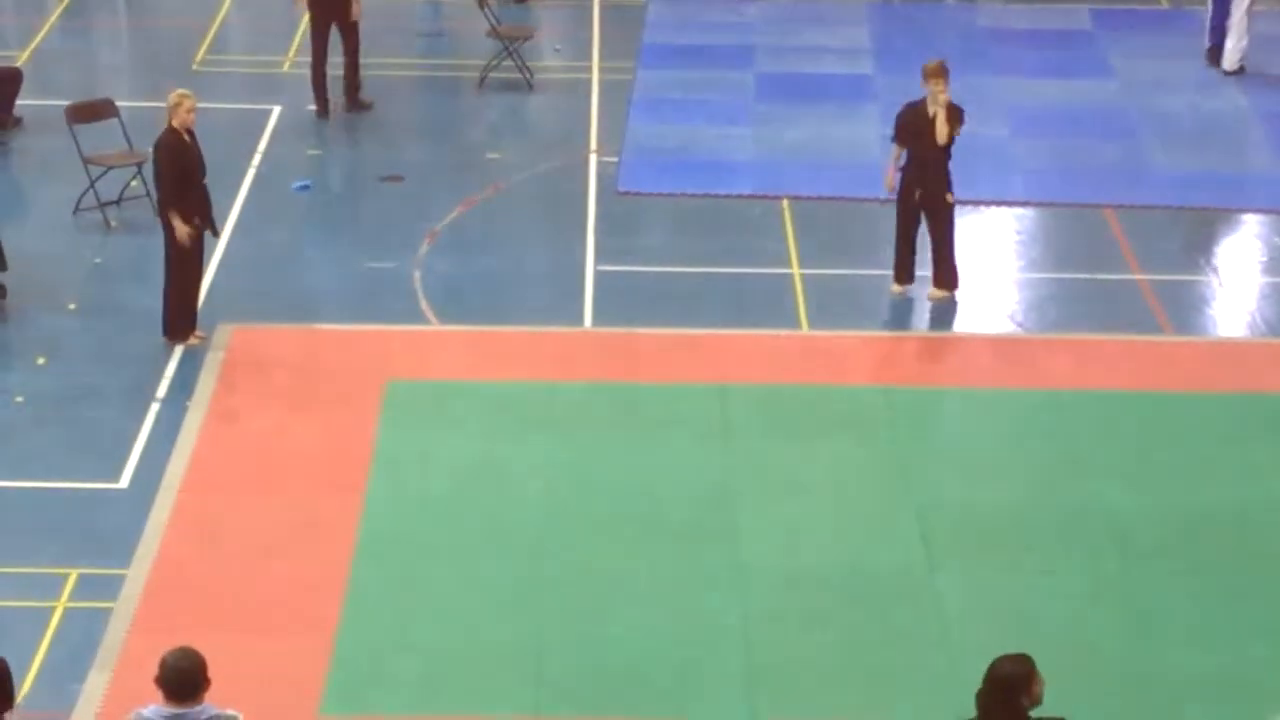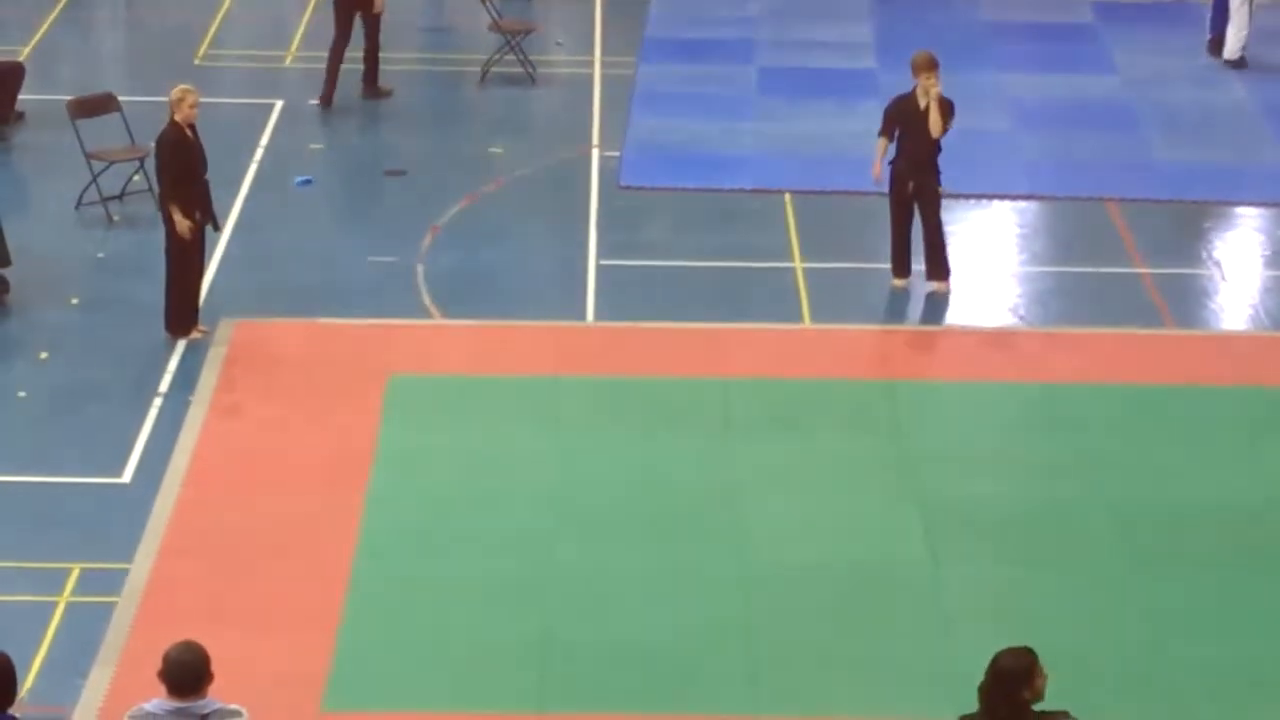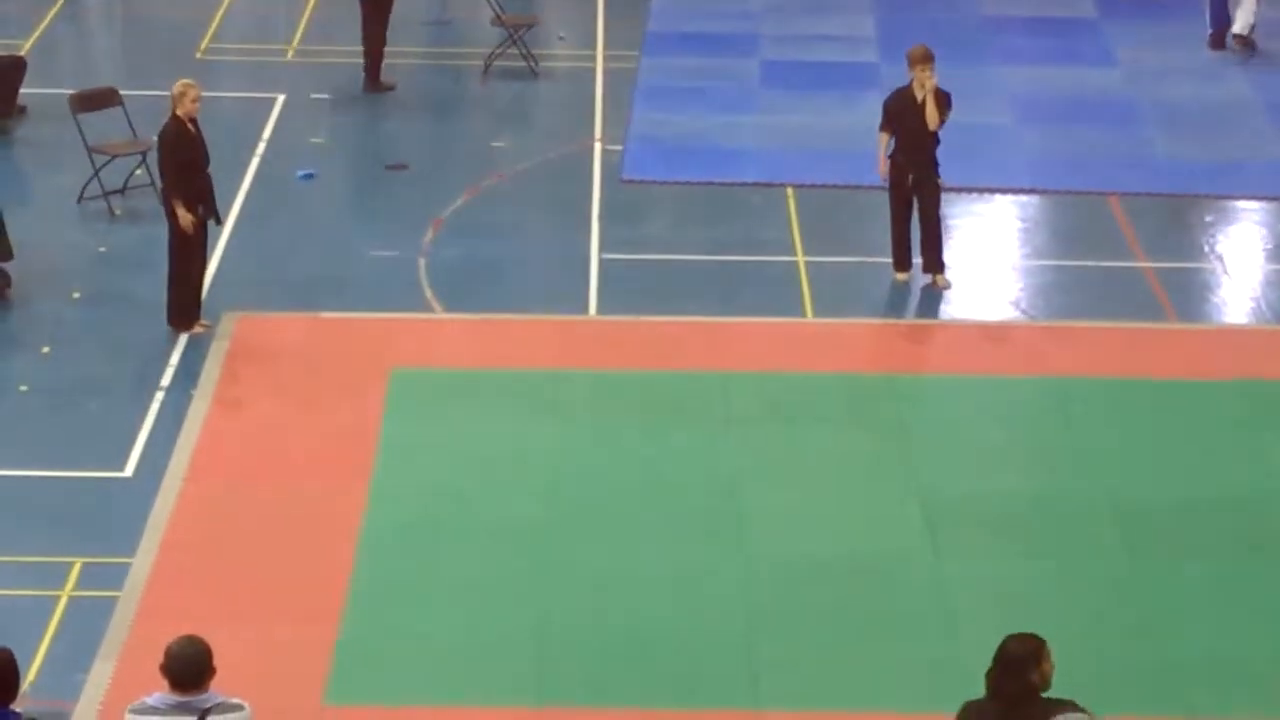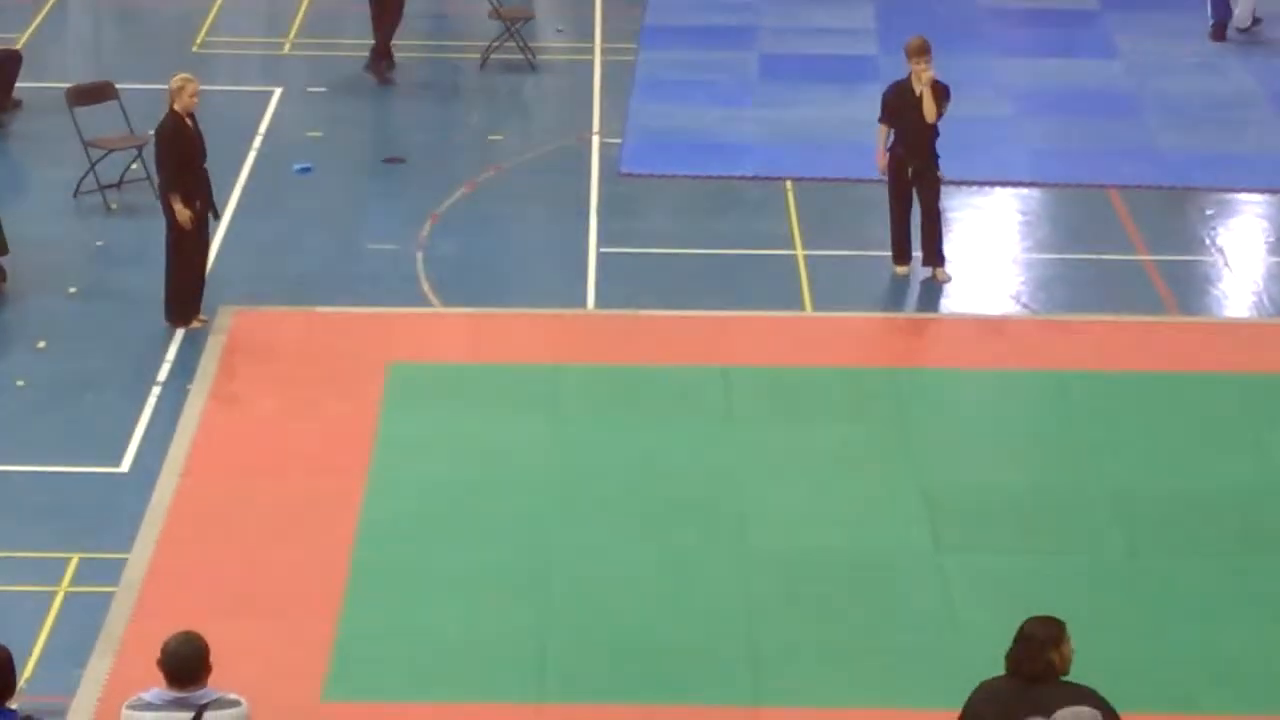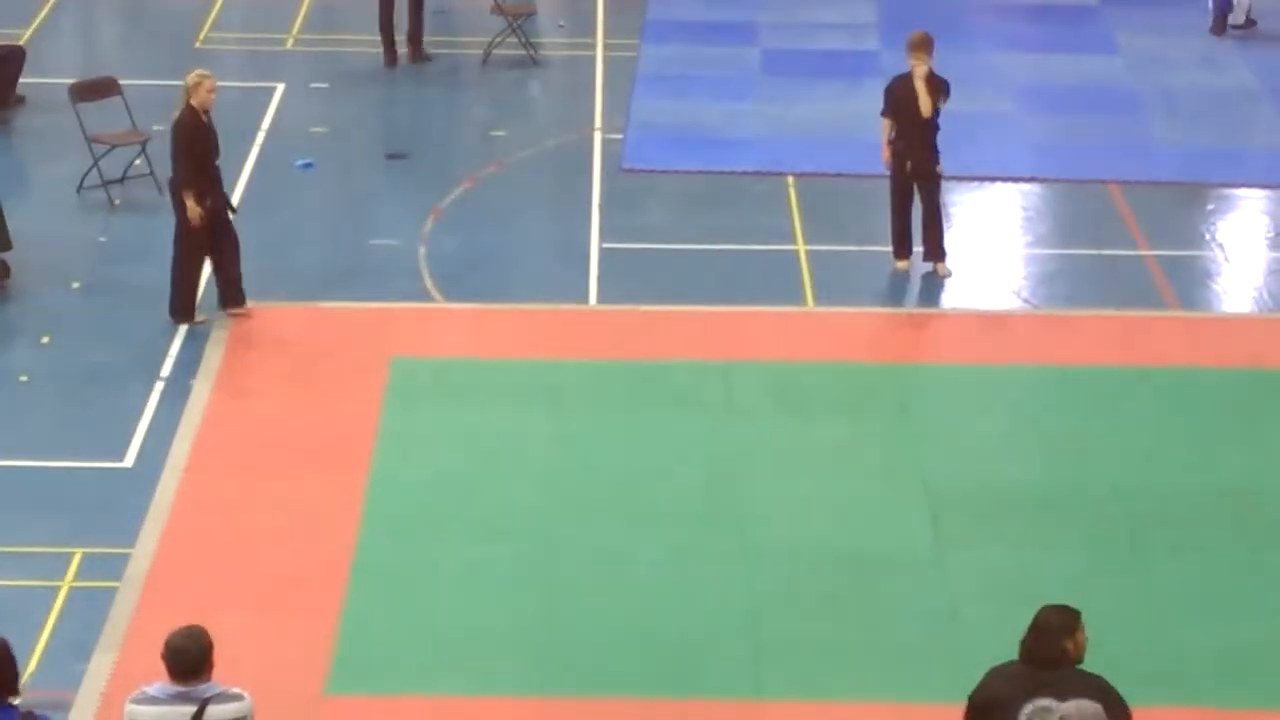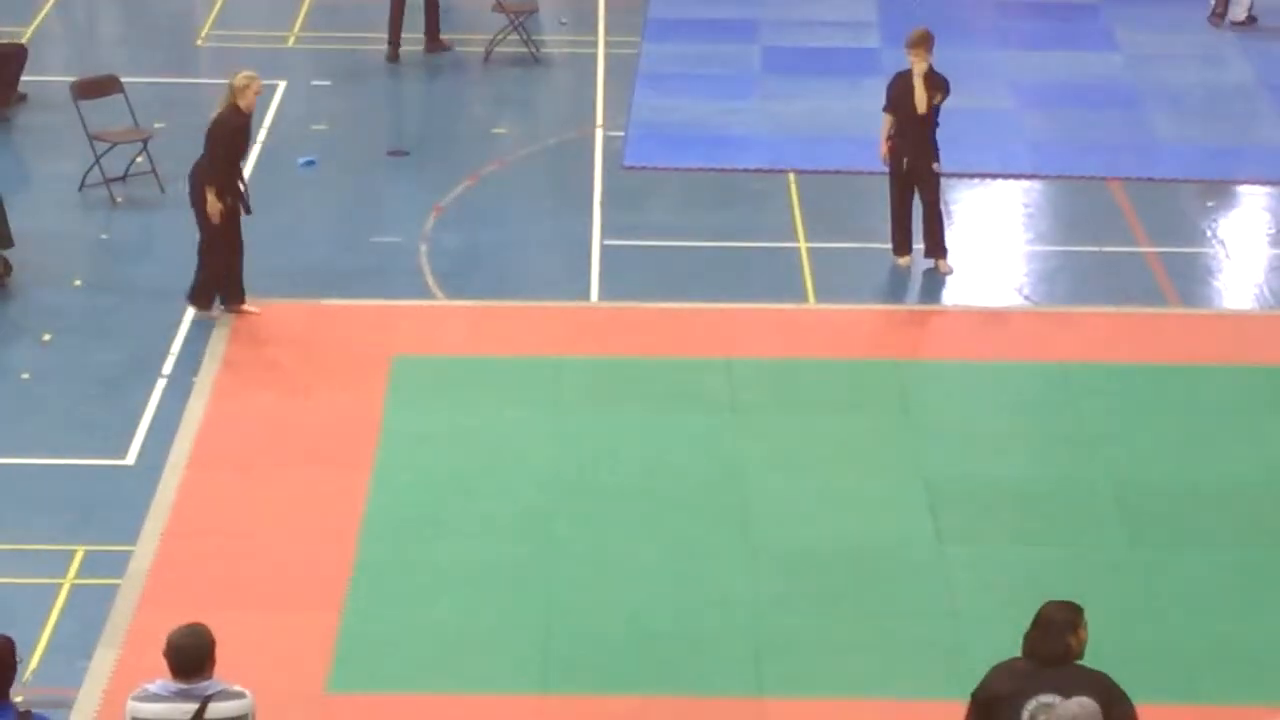
dt=0.3s
person 1, frame 1
left shoulder: (189, 136)
right shoulder: (166, 144)
right elbow: (164, 188)
left wrist: (202, 213)
right wrist: (176, 222)
left hip: (193, 212)
right hip: (178, 216)
left knee: (193, 272)
right knee: (180, 272)
left ankle: (188, 326)
right ankle: (177, 331)
person 1, frame 2
left shoulder: (190, 131)
right shoulder: (168, 138)
right elbow: (166, 182)
left wrist: (203, 208)
right wrist: (177, 216)
left hip: (194, 208)
right hip: (179, 210)
left knee: (195, 266)
right knee: (181, 267)
left ankle: (190, 321)
right ankle: (179, 326)
person 1, frame 3
left shoulder: (192, 125)
right shoulder: (170, 133)
right elbow: (169, 177)
left wrist: (205, 203)
right wrist: (180, 211)
left hip: (197, 202)
right hip: (182, 206)
left knee: (197, 260)
right knee: (183, 262)
left ankle: (193, 315)
right ankle: (181, 320)
person 1, frame 4
left shoulder: (190, 120)
right shoulder: (168, 128)
right elbow: (166, 171)
left wrist: (204, 197)
right wrist: (177, 206)
left hip: (196, 196)
right hip: (180, 200)
left knee: (199, 253)
right knee: (182, 256)
left ankle: (191, 310)
right ankle: (179, 316)
person 1, frame 5
left shoulder: (204, 117)
right shoulder: (185, 124)
right elbow: (181, 166)
left wrist: (214, 192)
right wrist: (189, 202)
left hip: (209, 191)
right hip: (191, 195)
left knee: (226, 244)
right knee: (190, 253)
left ankle: (232, 301)
right ankle: (182, 312)
person 1, frame 6
left shoulder: (242, 116)
right shoulder: (227, 121)
right elbow: (212, 160)
left wrist: (236, 187)
right wrist: (211, 198)
left hip: (226, 185)
right hip: (210, 188)
left knee: (233, 243)
right knee: (215, 243)
left ankle: (233, 299)
right ankle: (201, 299)
person 2, frame 1
left shoulder: (954, 113)
right shoulder: (911, 110)
left elbow: (942, 140)
right elbow: (899, 142)
left wrist: (942, 109)
right wrist: (892, 170)
left hip: (938, 179)
right hip: (912, 176)
left knee: (942, 232)
right knee: (905, 230)
left ankle: (945, 284)
right ankle: (901, 279)
person 2, frame 2
left shoulder: (944, 105)
right shoulder: (900, 104)
left elbow: (936, 132)
right elbow: (886, 134)
left wrist: (934, 102)
right wrist: (878, 162)
left hip: (928, 172)
right hip: (902, 170)
left knee: (933, 223)
right knee: (900, 224)
left ankle: (940, 276)
right ankle: (900, 272)
person 2, frame 3
left shoulder: (942, 97)
right shoulder: (897, 98)
left elbow: (933, 125)
right elbow: (886, 131)
left wrist: (930, 94)
right wrist: (883, 160)
left hip: (927, 165)
right hip: (901, 164)
left knee: (931, 217)
right knee: (900, 218)
left ankle: (936, 270)
right ankle: (902, 266)
person 2, frame 4
left shoulder: (940, 90)
right shoulder: (895, 90)
left elbow: (931, 118)
right elbow: (885, 123)
left wrist: (926, 87)
right wrist: (881, 153)
left hip: (926, 158)
right hip: (900, 157)
left knee: (931, 210)
right knee: (900, 210)
left ankle: (936, 263)
right ankle: (902, 259)
person 2, frame 5
left shoulder: (939, 85)
right shoulder: (897, 84)
left elbow: (928, 112)
right elbow: (888, 117)
left wrist: (921, 81)
right wrist: (886, 146)
left hip: (926, 152)
right hip: (901, 151)
left knee: (932, 204)
right knee: (900, 204)
left ankle: (937, 257)
right ankle: (902, 254)
person 2, frame 6
left shoulder: (939, 83)
right shoulder: (898, 80)
left elbow: (923, 109)
left wrist: (919, 78)
right wrist: (884, 141)
left hip: (925, 149)
right hip: (900, 147)
left knee: (931, 202)
right knee: (900, 201)
left ankle: (938, 254)
right ankle: (902, 250)
